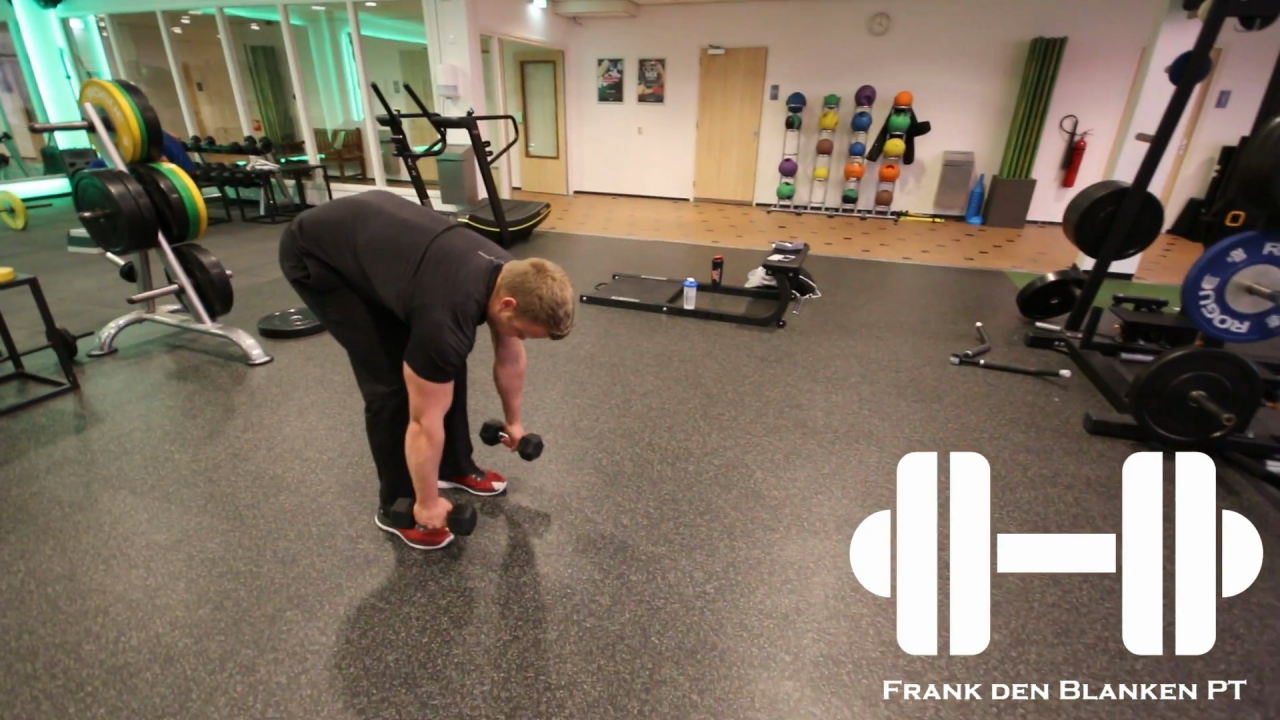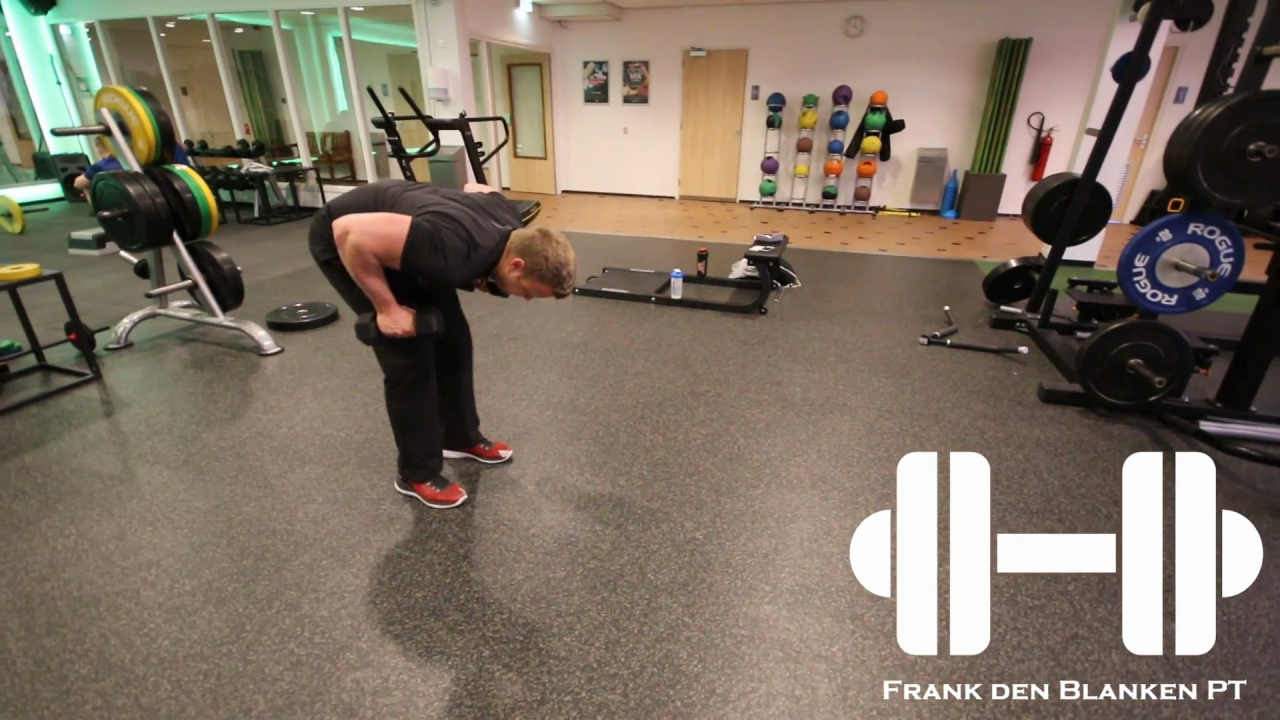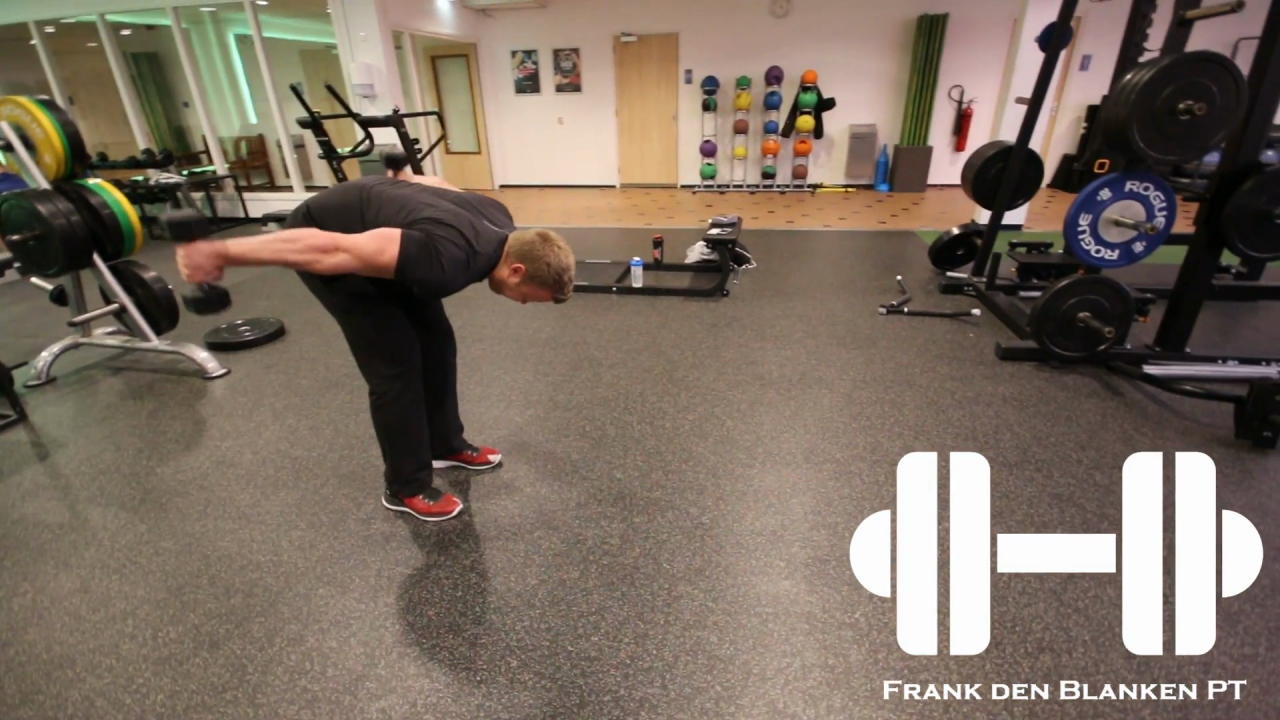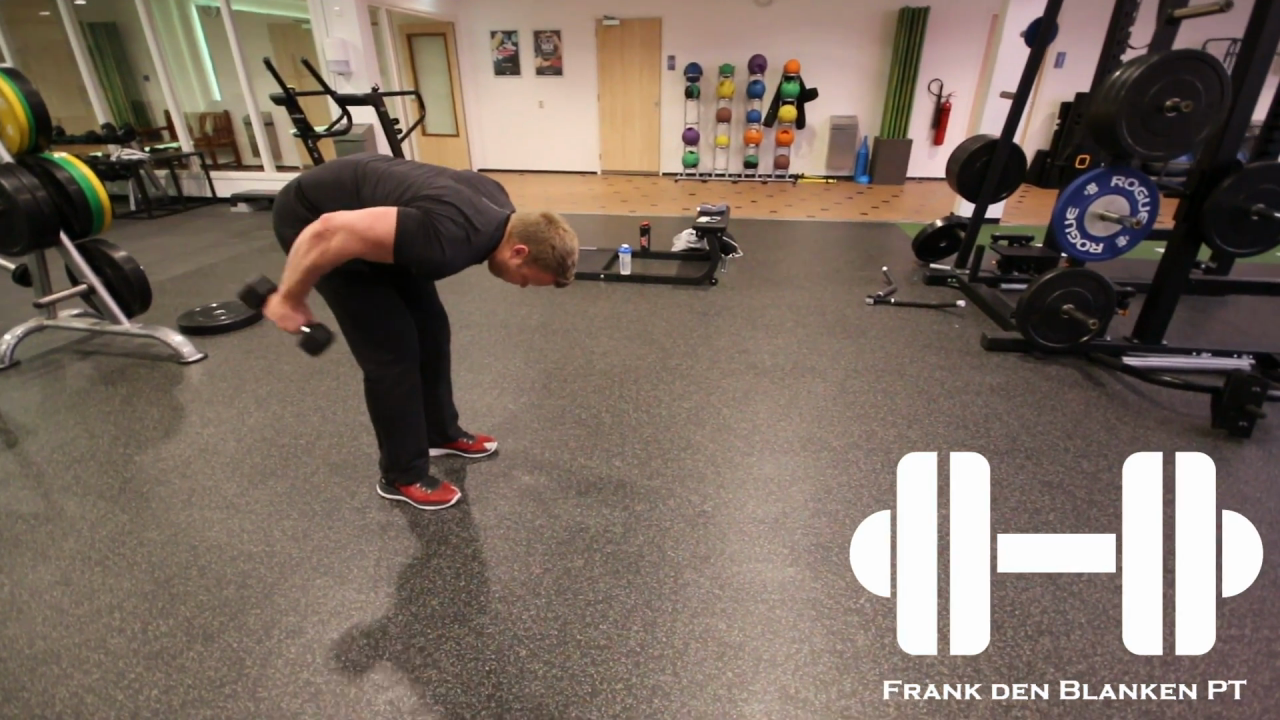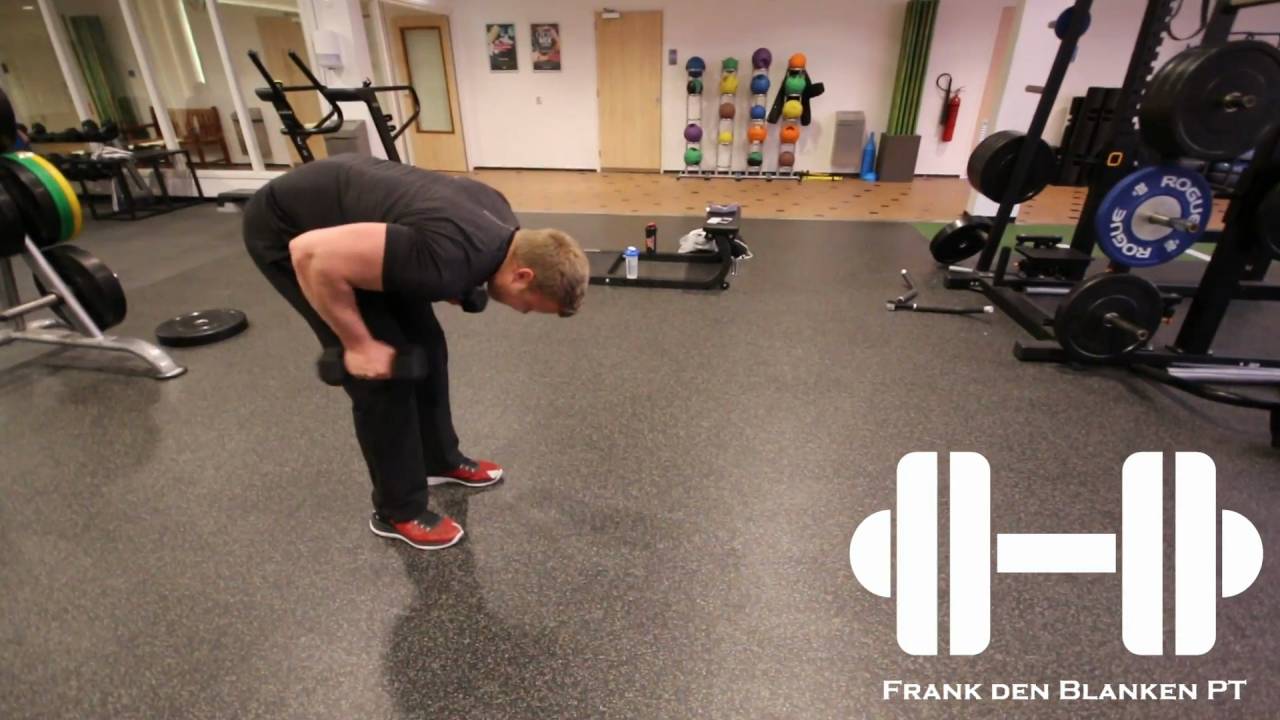
dt=1s
person 1, frame 1
left shoulder: (509, 276)
right shoulder: (446, 315)
left elbow: (510, 359)
right elbow: (426, 422)
left wrist: (514, 421)
right wrist: (428, 503)
left hip: (370, 228)
right hip: (315, 254)
left knee: (446, 365)
right knee: (390, 379)
left ankle: (455, 467)
person 1, frame 2
left shoulder: (510, 226)
right shoulder: (450, 253)
left elbow: (476, 189)
right elbow: (350, 231)
right wrist: (388, 308)
left hip: (391, 214)
right hip: (341, 237)
left knee: (452, 337)
right knee: (410, 353)
left ankle: (462, 437)
right ankle: (418, 473)
person 1, frame 3
left shoulder: (498, 224)
right shoulder: (447, 261)
left elbow: (432, 183)
right elbow: (329, 250)
left wrist: (403, 179)
right wrist: (218, 254)
left hip: (365, 215)
right hip: (328, 235)
left knee: (436, 342)
right knee: (396, 362)
left ankle: (446, 445)
right ankle: (408, 487)
person 1, frame 4
left shoulder: (499, 209)
right shoulder: (448, 241)
right elbow: (332, 231)
right wrist: (290, 300)
left hip: (361, 197)
right hip: (309, 215)
left knee: (430, 327)
right knee: (393, 347)
left ankle: (441, 434)
right ankle: (402, 477)
person 1, frame 5
left shoulder: (499, 222)
right shoulder: (446, 262)
right elbow: (312, 253)
right wrist: (359, 345)
right hip: (285, 228)
left knee: (423, 346)
right knee: (385, 371)
left ankle: (440, 461)
